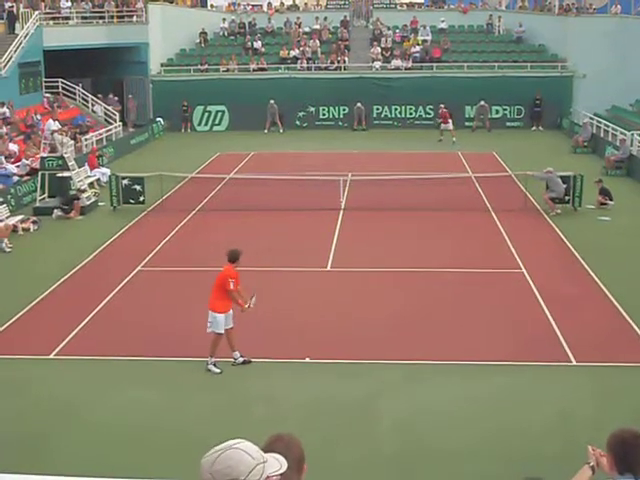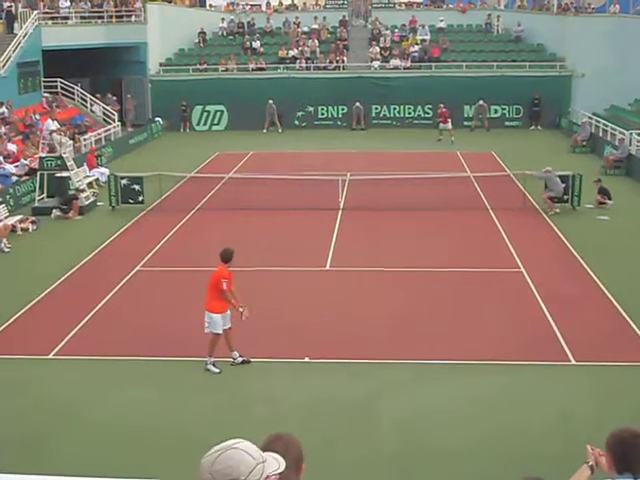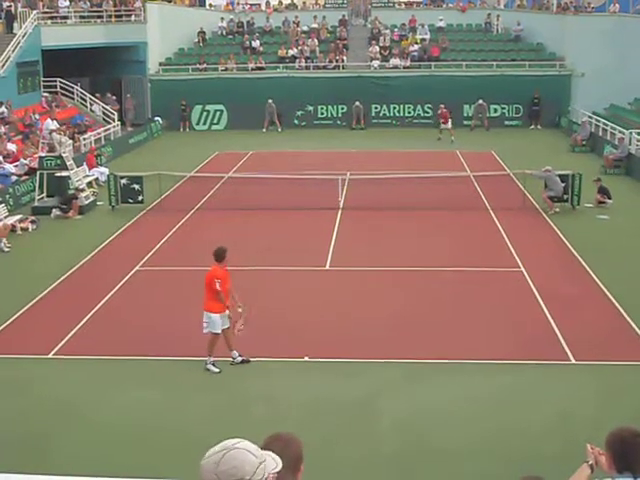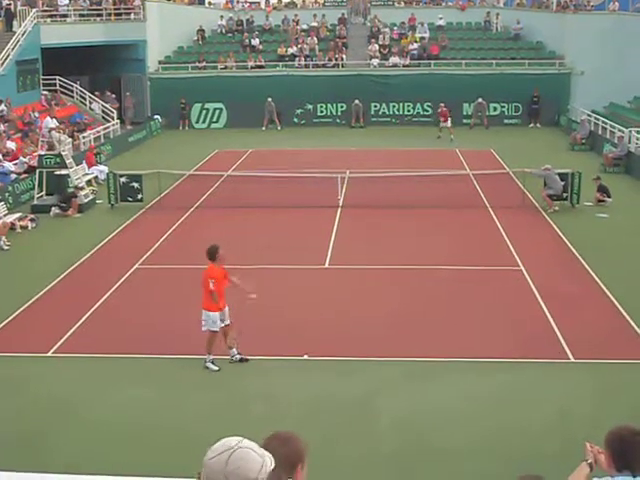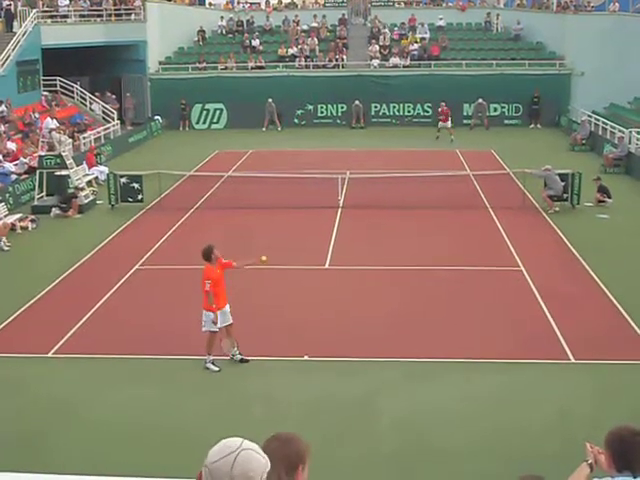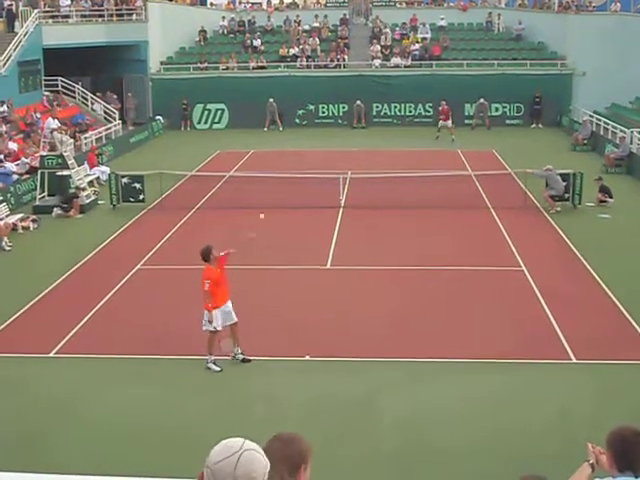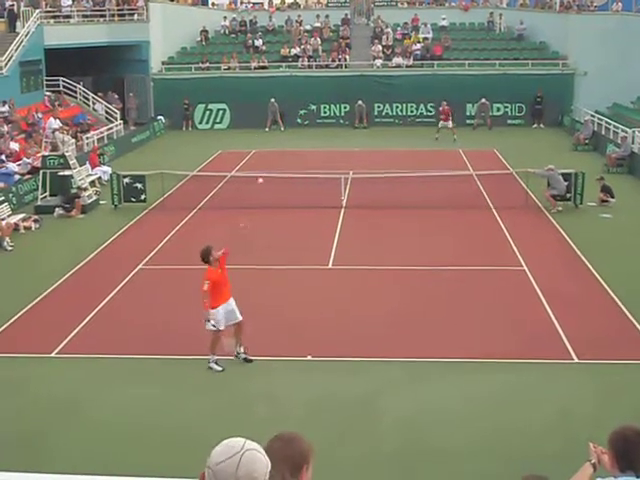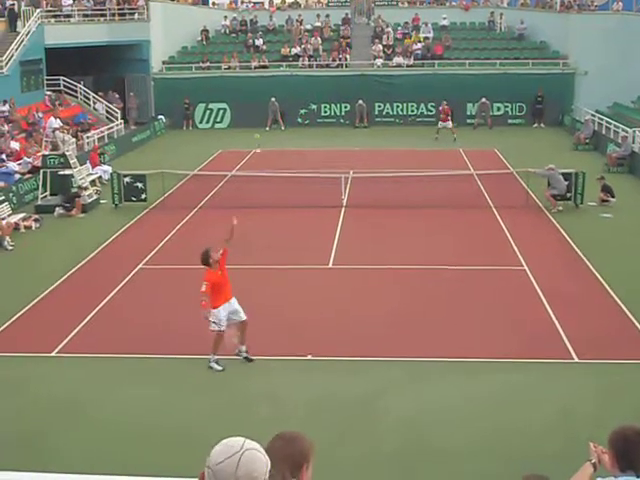
dt=0.1s
person 1, frame 1
left shoulder: (230, 271)
right shoulder: (230, 273)
left elbow: (237, 289)
right elbow: (232, 294)
left wrist: (245, 300)
right wrist: (242, 305)
left hip: (226, 307)
right hip: (218, 308)
left knee: (229, 330)
right knee: (218, 334)
left ankle: (236, 357)
right ankle: (211, 362)
person 1, frame 2
left shoulder: (226, 272)
right shoulder: (222, 274)
left elbow: (231, 290)
right elbow: (225, 294)
left wrist: (239, 304)
right wrist: (235, 306)
left hip: (224, 307)
right hip: (215, 309)
left knee: (227, 330)
right knee: (216, 334)
left ankle: (235, 357)
right ankle: (209, 362)
person 1, frame 3
left shoulder: (223, 270)
right shoulder: (216, 274)
left elbow: (228, 289)
right elbow: (219, 294)
left wrist: (237, 304)
right wrist: (229, 308)
left hip: (222, 307)
right hip: (213, 309)
left knee: (227, 330)
right knee: (215, 334)
left ankle: (235, 357)
right ankle: (209, 362)
person 1, frame 4
left shoulder: (220, 267)
right shoulder: (211, 273)
left elbow: (231, 279)
right elbow: (213, 294)
left wrist: (246, 290)
right wrist: (220, 310)
left hip: (222, 305)
right hip: (212, 308)
left knee: (226, 328)
right knee: (213, 332)
left ankle: (234, 354)
right ankle: (208, 360)
person 1, frame 5
left shoulder: (220, 263)
right shoulder: (208, 273)
left elbow: (233, 265)
right elbow: (209, 295)
right wrist: (215, 313)
left hip: (223, 304)
right hip: (213, 308)
left knee: (229, 326)
right knee: (213, 332)
left ankle: (234, 353)
right ankle: (208, 360)
person 1, frame 6
left shoulder: (220, 260)
right shoulder: (208, 274)
left elbow: (229, 252)
right elbow: (206, 294)
right wrist: (210, 313)
left hip: (226, 302)
right hip: (215, 306)
left knee: (234, 324)
right knee: (214, 332)
left ankle: (237, 352)
right ankle: (210, 361)
person 1, frame 7
left shoulder: (221, 260)
right shoulder: (209, 275)
left elbow: (227, 249)
right elbow: (205, 294)
right wrist: (207, 312)
left hip: (228, 301)
right hip: (217, 306)
left knee: (239, 323)
right knee: (217, 332)
left ankle: (239, 352)
right ankle: (212, 361)
person 1, frame 8
left shoulder: (220, 261)
right shoulder: (208, 277)
left elbow: (227, 242)
right elbow: (203, 295)
left wrist: (233, 226)
right wrist: (206, 311)
left hip: (231, 301)
right hip: (219, 306)
left knee: (243, 322)
right knee: (220, 332)
left ankle: (241, 350)
right ankle: (213, 360)
